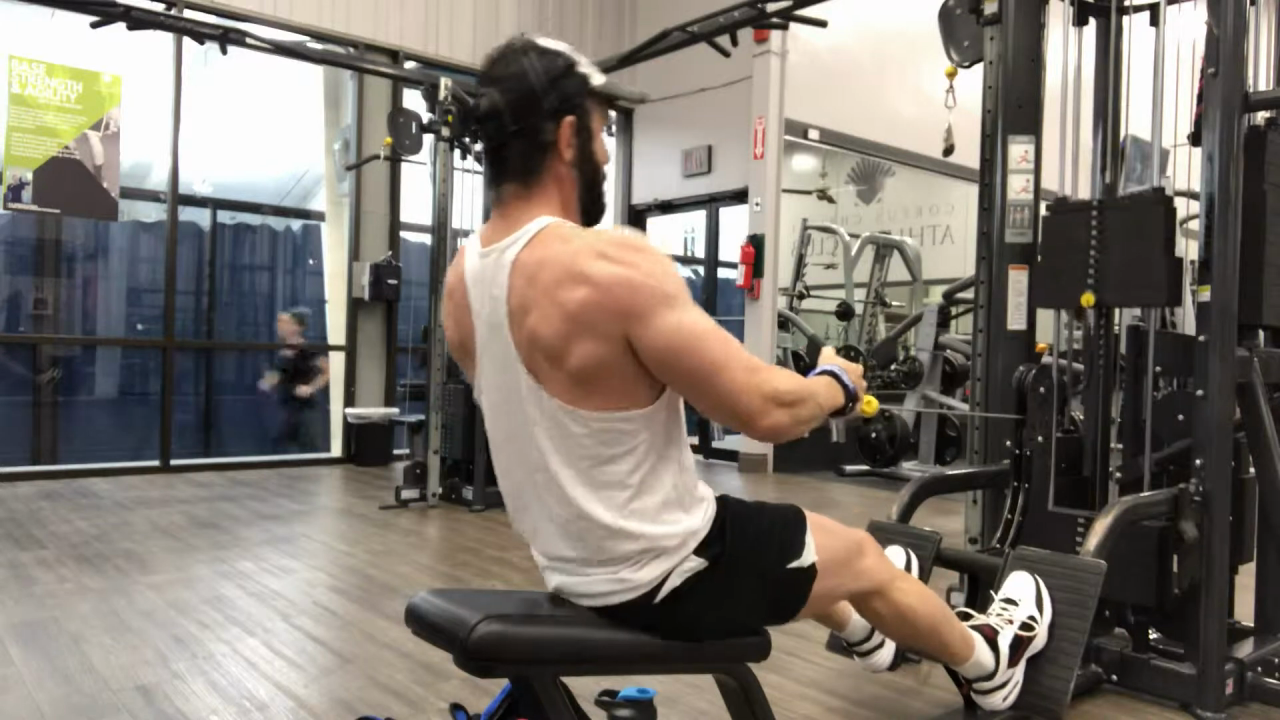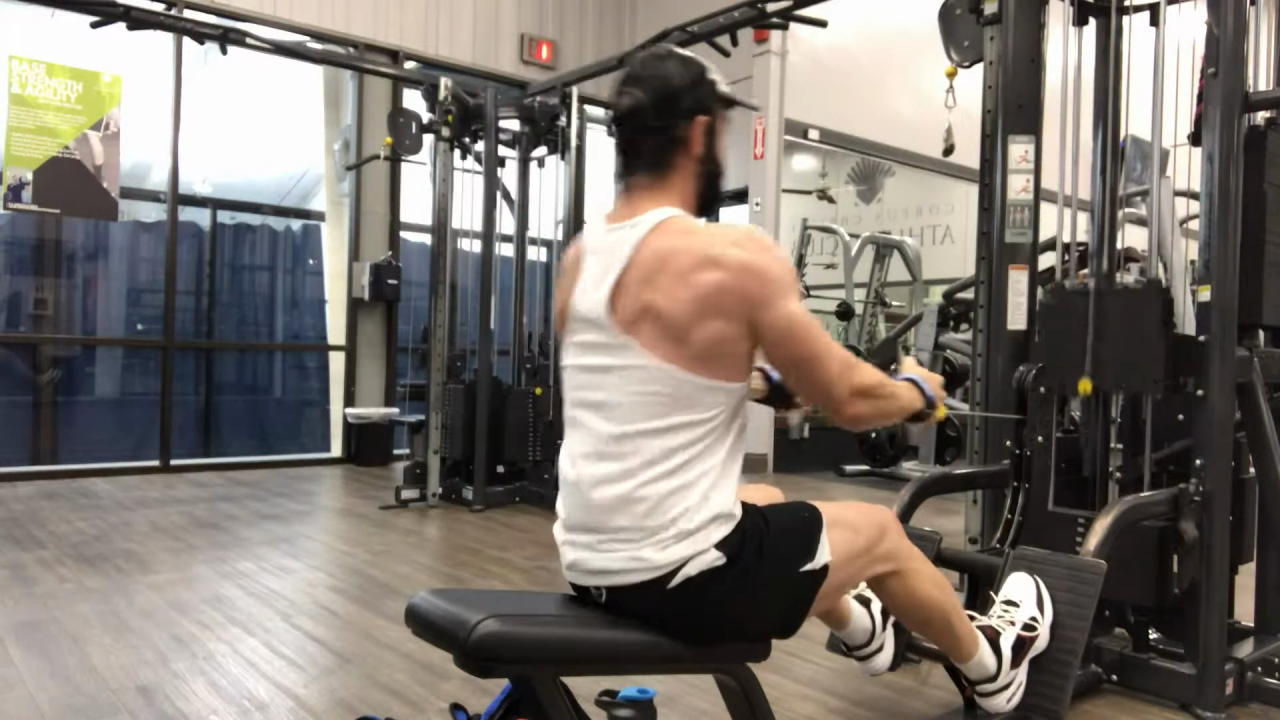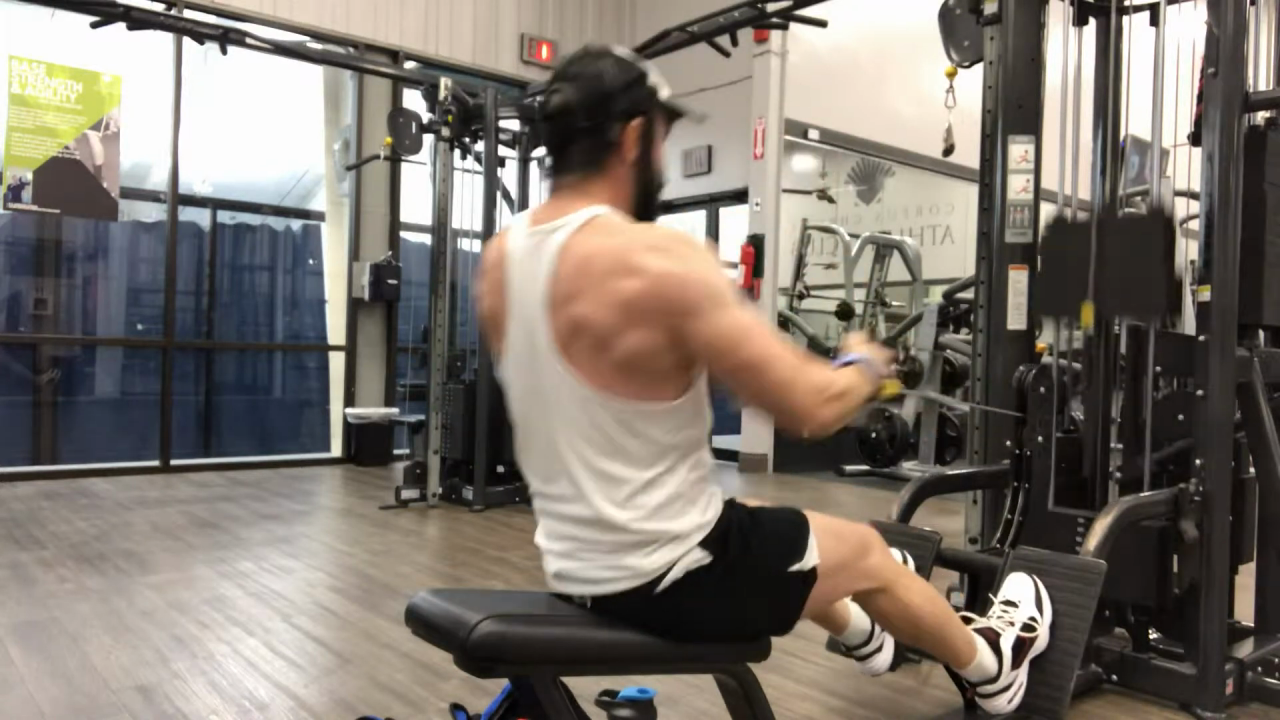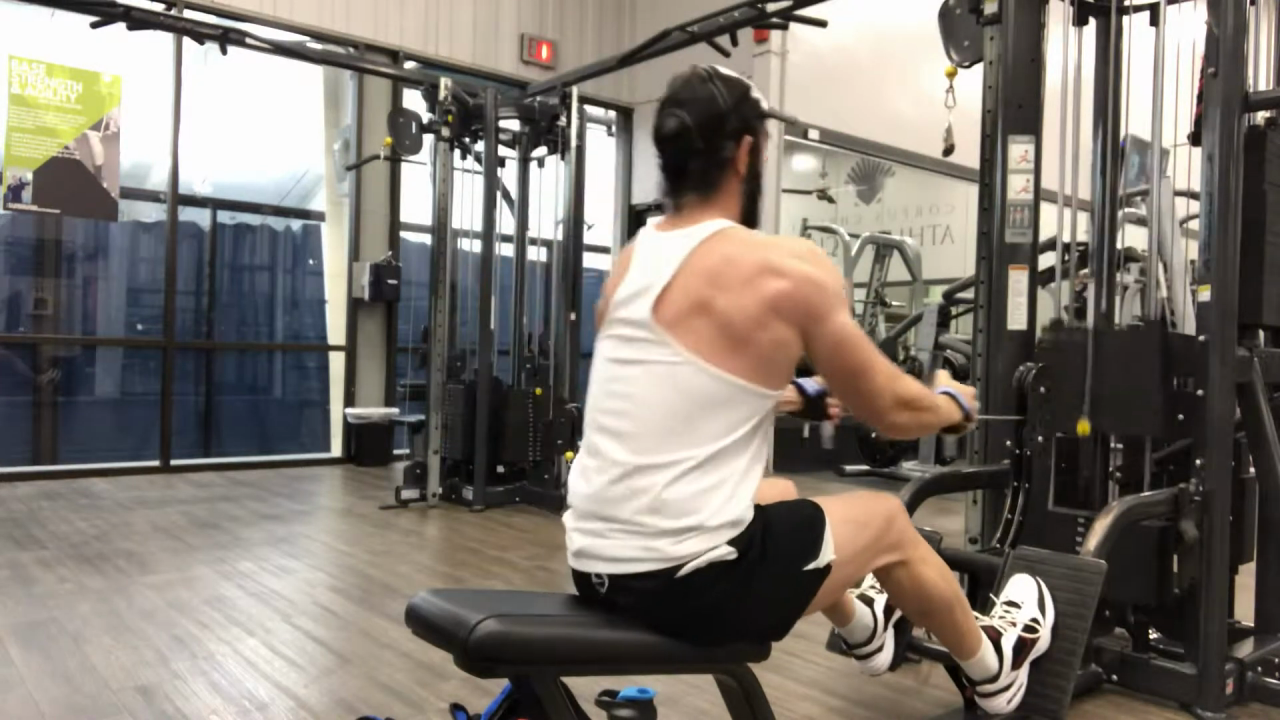
dt=1s
person 1, frame 1
left shoulder: (464, 275)
right shoulder: (608, 267)
right elbow: (766, 409)
left wrist: (676, 369)
right wrist: (837, 382)
left hip: (576, 572)
right hip: (663, 578)
left knee: (769, 533)
right knee: (859, 554)
left ankle: (863, 632)
right ankle: (987, 664)
person 1, frame 2
left shoulder: (581, 256)
right shoulder: (731, 256)
right elbow: (850, 399)
left wrist: (763, 379)
right wrist: (916, 390)
left hip: (591, 569)
right hip: (676, 575)
left knee: (765, 503)
right knee: (878, 533)
left ankle: (862, 630)
person 1, frame 3
left shoulder: (502, 257)
right shoulder: (658, 263)
right elbow: (813, 408)
right wrist: (864, 367)
left hip: (576, 572)
right hip: (663, 577)
left knee: (765, 531)
right knee: (861, 549)
left ankle: (861, 630)
person 1, frame 4
left shoulder: (631, 259)
right shoulder: (786, 268)
right elbow: (892, 410)
right wrist: (955, 404)
left hip: (597, 566)
right hip: (688, 578)
left knee: (778, 495)
right knee: (885, 521)
left ankle: (864, 627)
